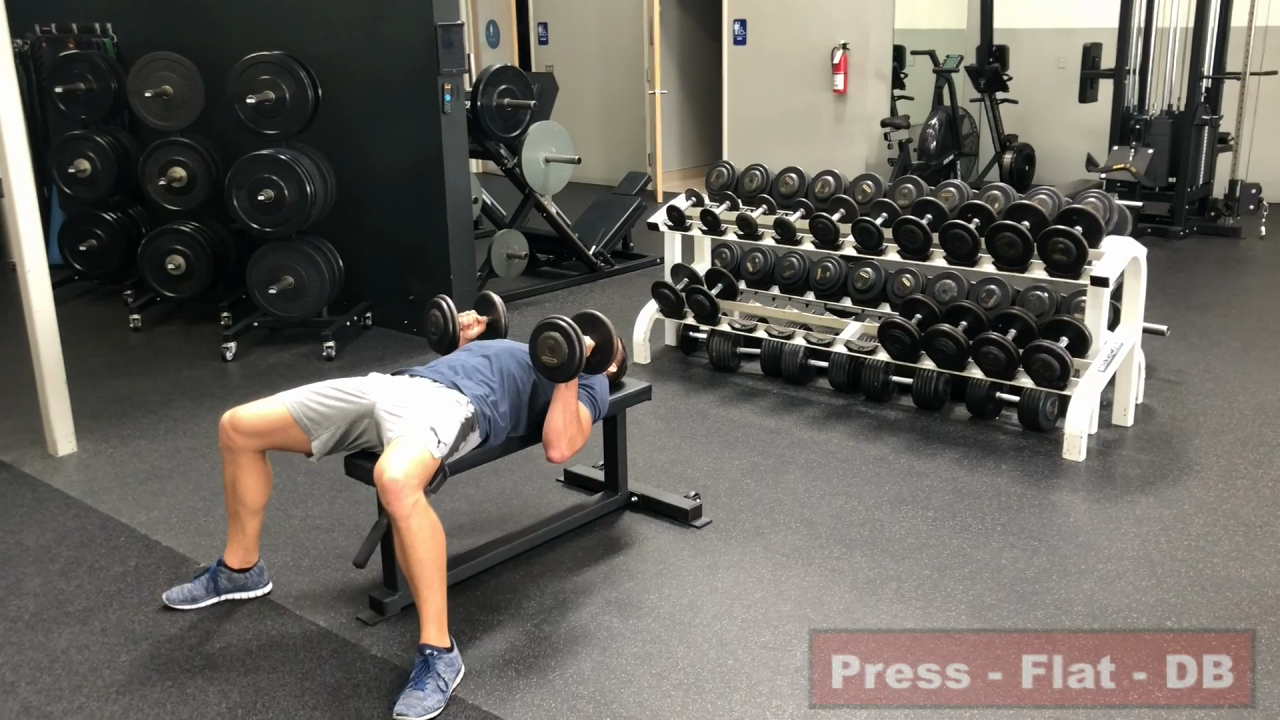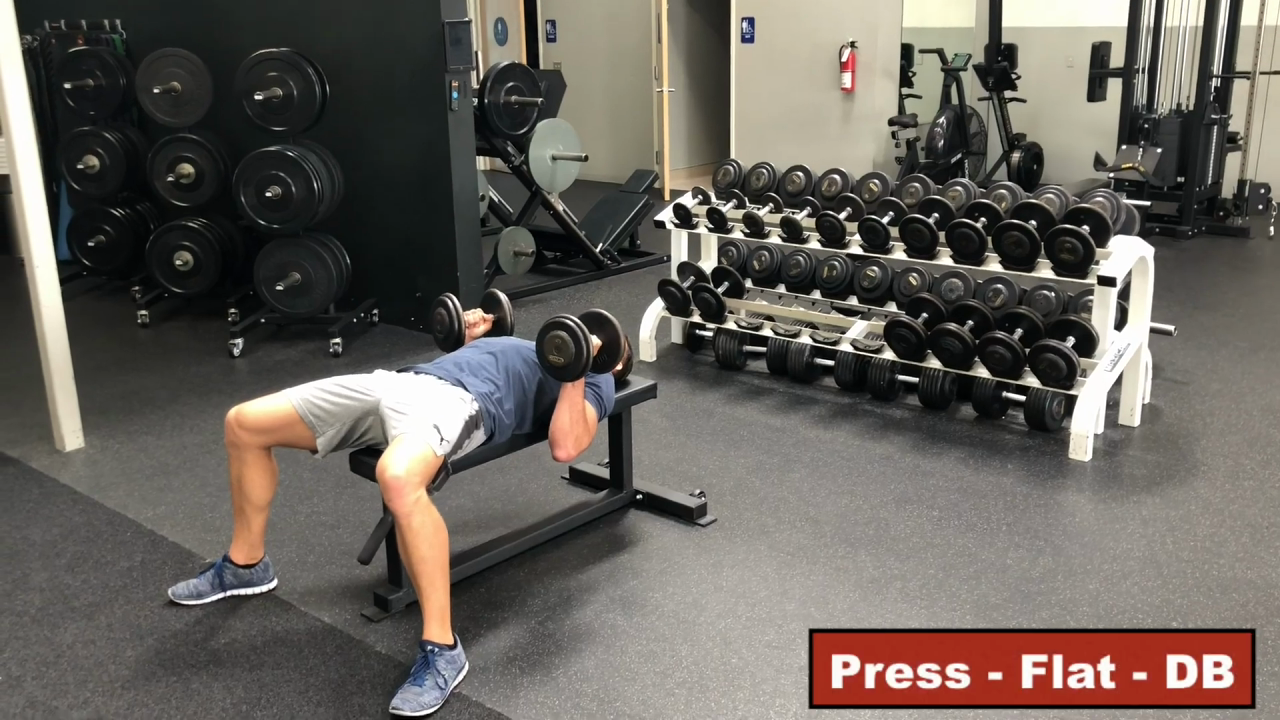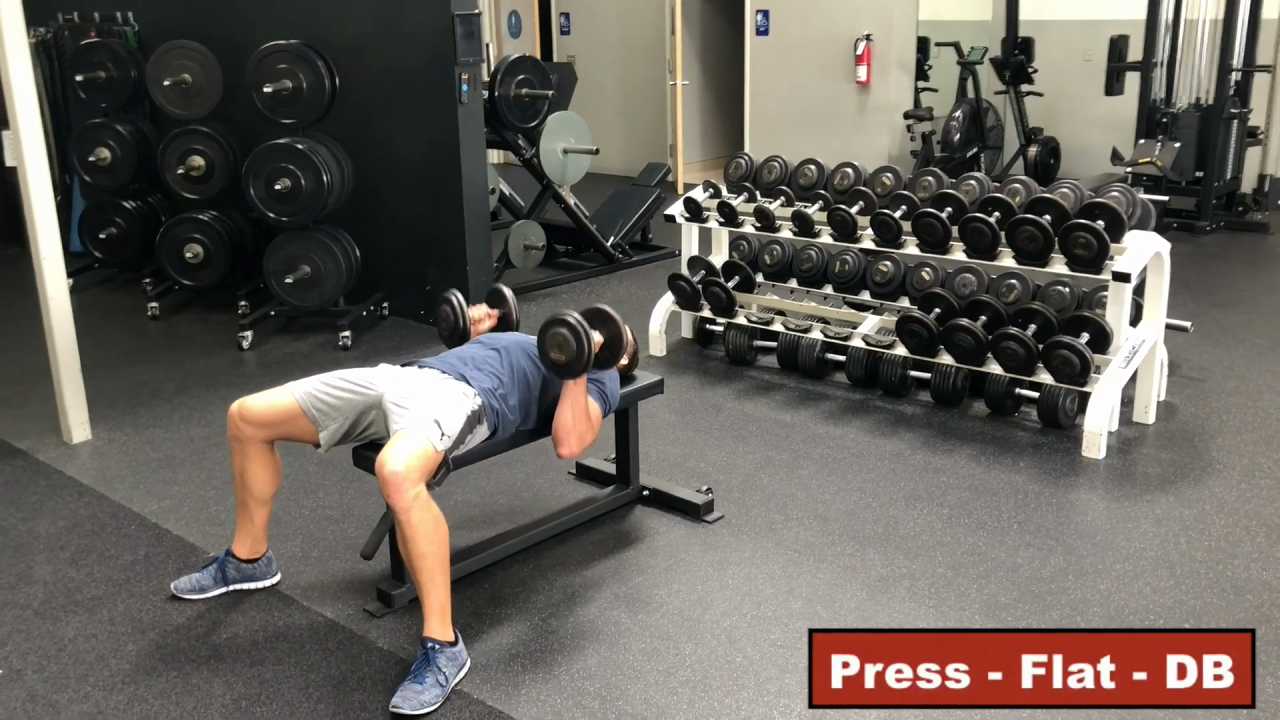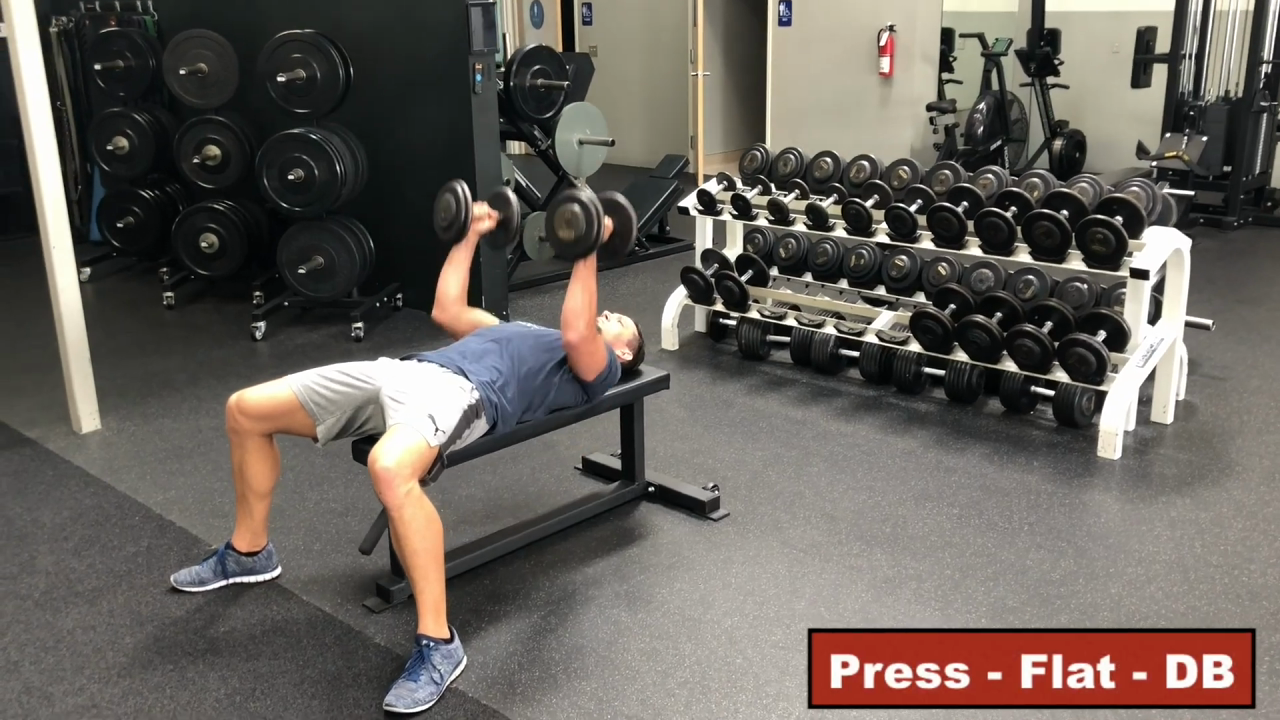
dt=0.4s
person 1, frame 1
left shoulder: (589, 381)
right shoulder: (528, 350)
left elbow: (558, 448)
right wrist: (462, 340)
left hip: (452, 403)
right hip: (391, 383)
left knee: (397, 482)
right knee: (237, 427)
left ankle: (439, 653)
right ankle: (240, 569)
person 1, frame 2
left shoulder: (594, 380)
right shoulder: (537, 352)
left elbow: (564, 447)
right wrist: (468, 338)
left hip: (459, 401)
right hip: (398, 382)
left knee: (400, 480)
right knee: (244, 423)
left ankle: (441, 649)
right ankle: (246, 565)
person 1, frame 3
left shoulder: (599, 377)
right shoulder: (545, 346)
left elbow: (568, 444)
left hip: (463, 397)
right hip: (405, 376)
left knee: (399, 474)
right knee: (247, 417)
left ankle: (442, 646)
right ankle: (249, 559)
person 1, frame 4
left shoulder: (596, 368)
right shoulder: (524, 328)
left elbow: (577, 334)
right elbow: (447, 311)
right wrist: (470, 235)
left hip: (462, 393)
right hip: (406, 369)
left knee: (390, 469)
right knee: (246, 410)
left ankle: (438, 643)
right ankle: (249, 551)
